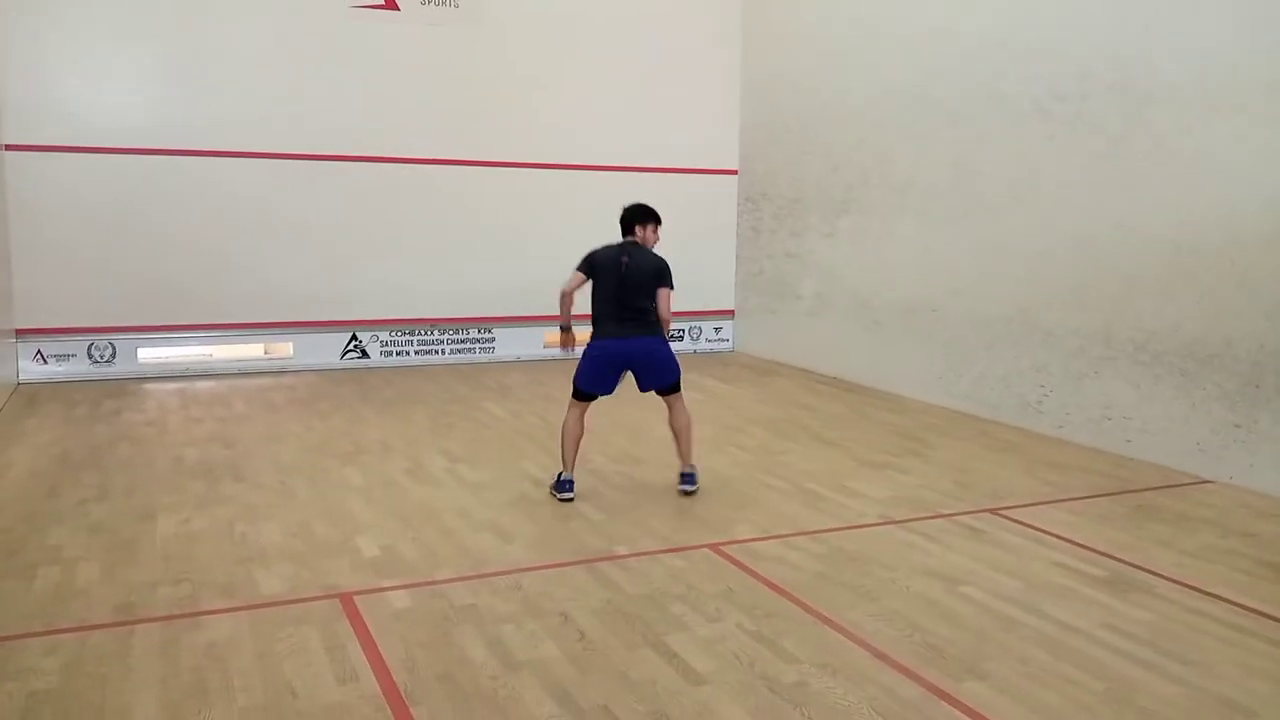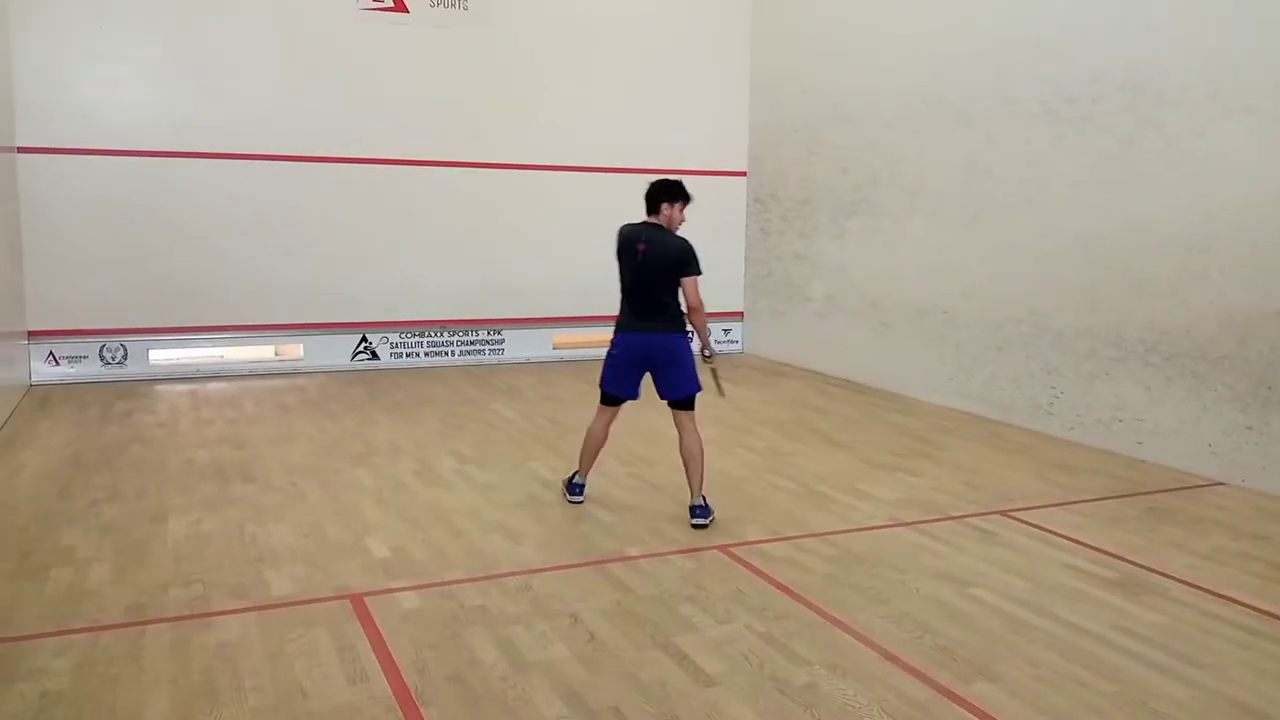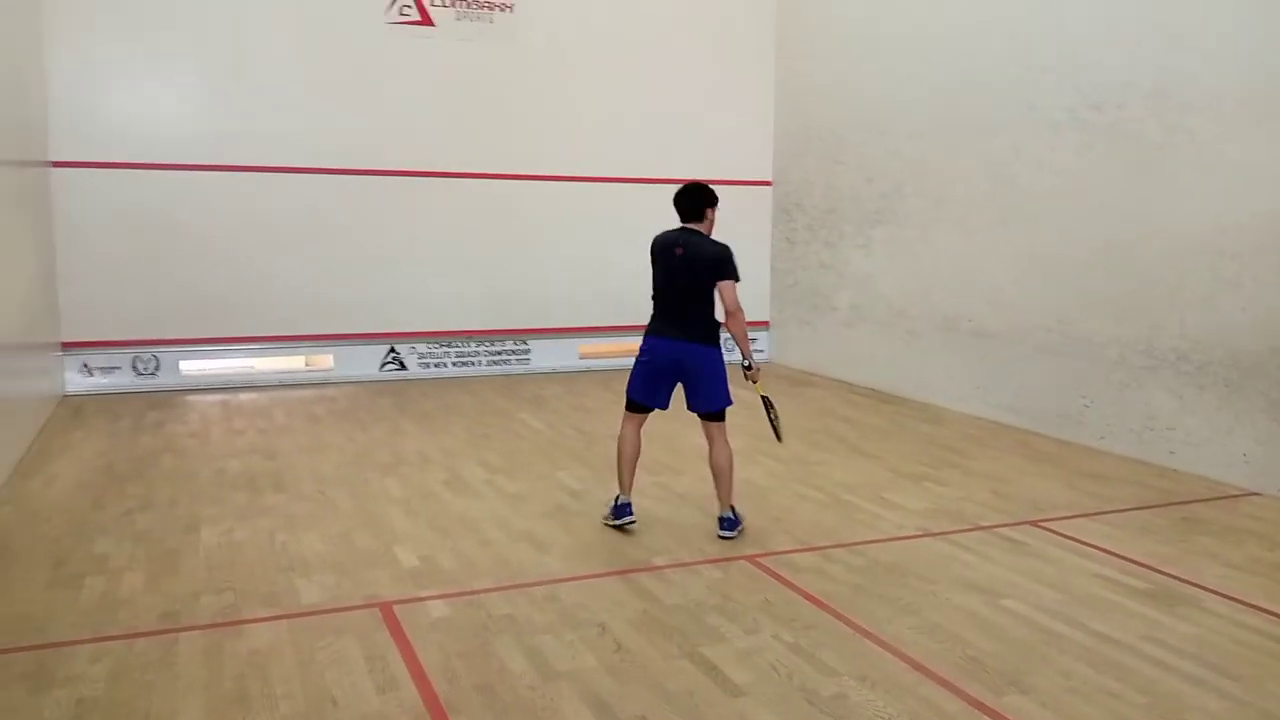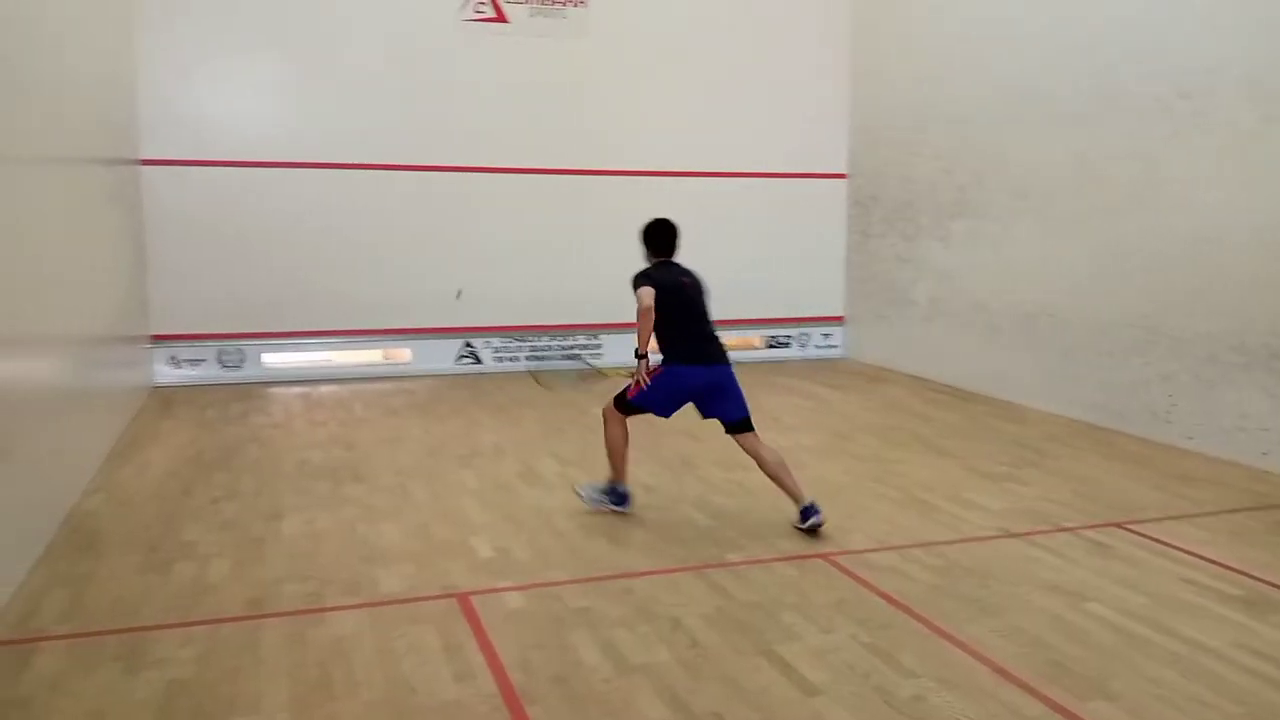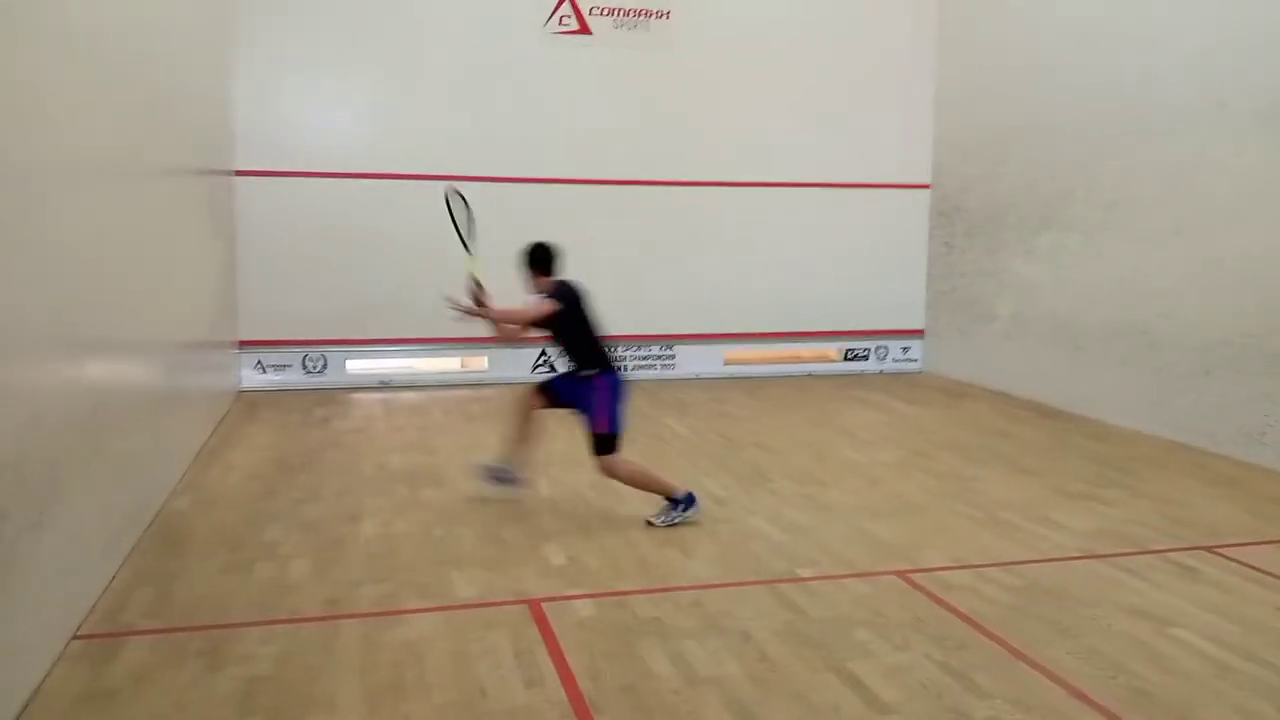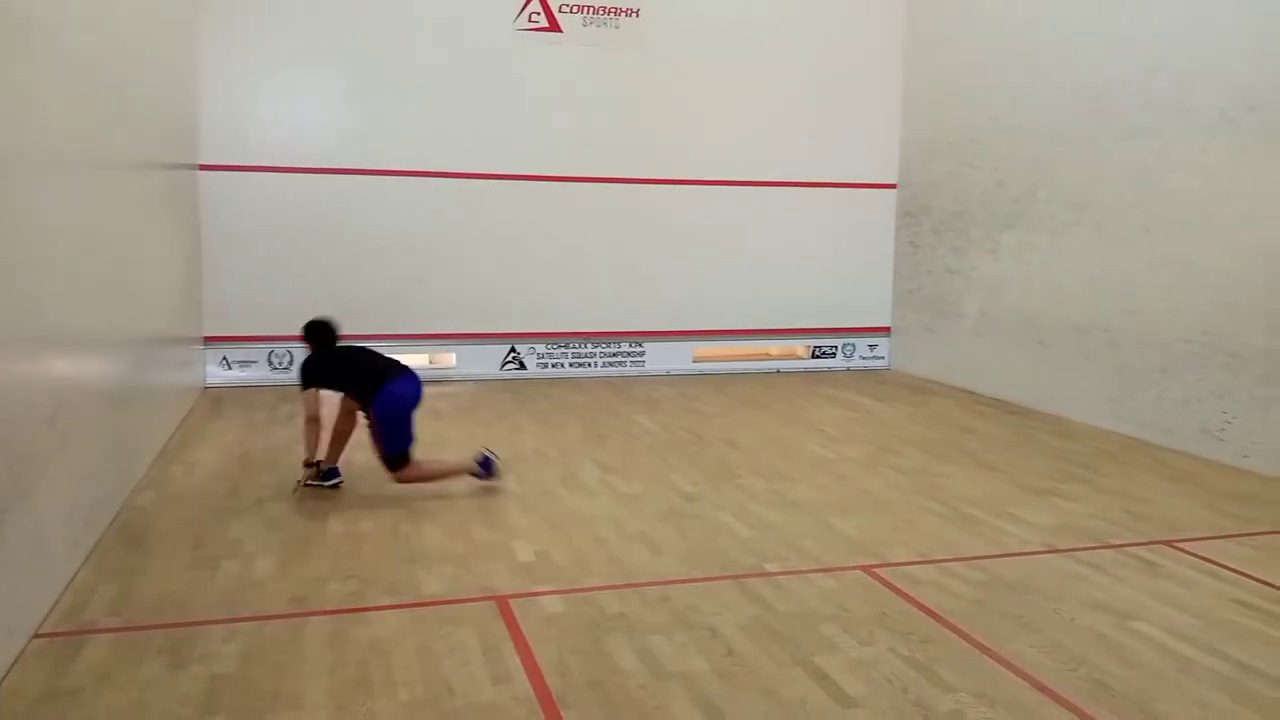
dt=0.4s
person 1, frame 1
left shoulder: (597, 257)
right shoulder: (658, 264)
left elbow: (567, 290)
right elbow: (664, 315)
left wrist: (565, 328)
right wrist: (656, 343)
left hip: (605, 343)
right hip: (649, 342)
left knee: (576, 408)
right knee: (675, 401)
left ankle: (566, 480)
right ankle: (687, 473)
person 1, frame 2
left shoulder: (625, 235)
right shoulder: (680, 248)
right elbow: (694, 305)
right wrist: (707, 343)
left hip: (628, 338)
right hip: (671, 341)
left knee: (605, 413)
right knee: (686, 423)
left ankle: (577, 483)
right ankle: (698, 504)
person 1, frame 3
left shoulder: (660, 244)
right shoulder: (718, 254)
right elbow: (732, 311)
right wrist: (748, 359)
left hip: (658, 344)
right hip: (702, 350)
left knee: (631, 422)
right knee: (716, 435)
left ankle: (623, 504)
right ankle: (727, 516)
person 1, frame 4
left shoulder: (646, 278)
right shoulder: (689, 279)
left elbow: (646, 307)
left wrist: (641, 356)
left hip: (679, 369)
right hip: (718, 368)
left knee: (613, 413)
right knee: (752, 442)
left ankle: (618, 493)
right ankle: (806, 508)
person 1, frame 5
left shoulder: (562, 292)
right shoulder: (547, 303)
left elbow: (521, 315)
right elbow: (510, 332)
left wrist: (479, 311)
right wrist: (484, 307)
left hip: (599, 380)
right hip: (582, 375)
left knee: (608, 463)
right knee: (528, 400)
left ankle: (681, 499)
right ankle: (510, 468)
person 1, frame 6
left shoulder: (311, 365)
right shoulder: (350, 353)
left elbow: (312, 418)
left wrist: (309, 460)
left hip: (389, 398)
right hip: (409, 382)
left knee: (401, 472)
right knee: (349, 402)
left ankle: (477, 465)
right ankle: (328, 469)
